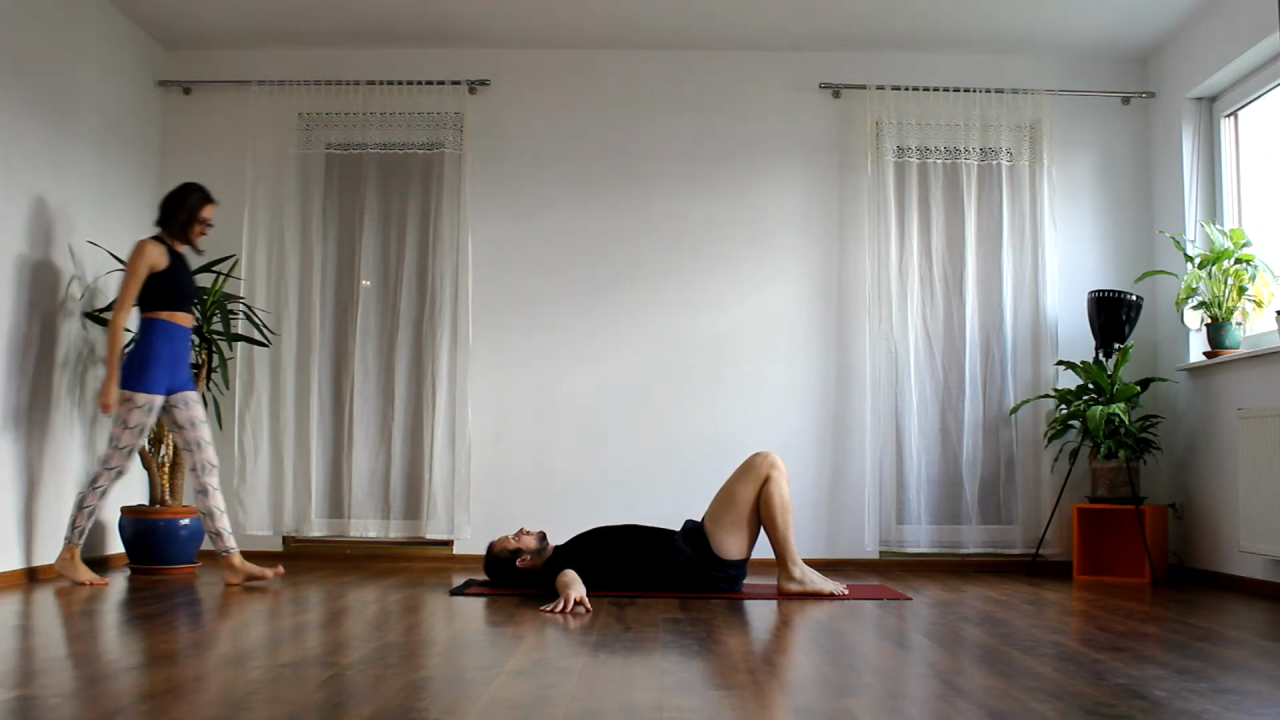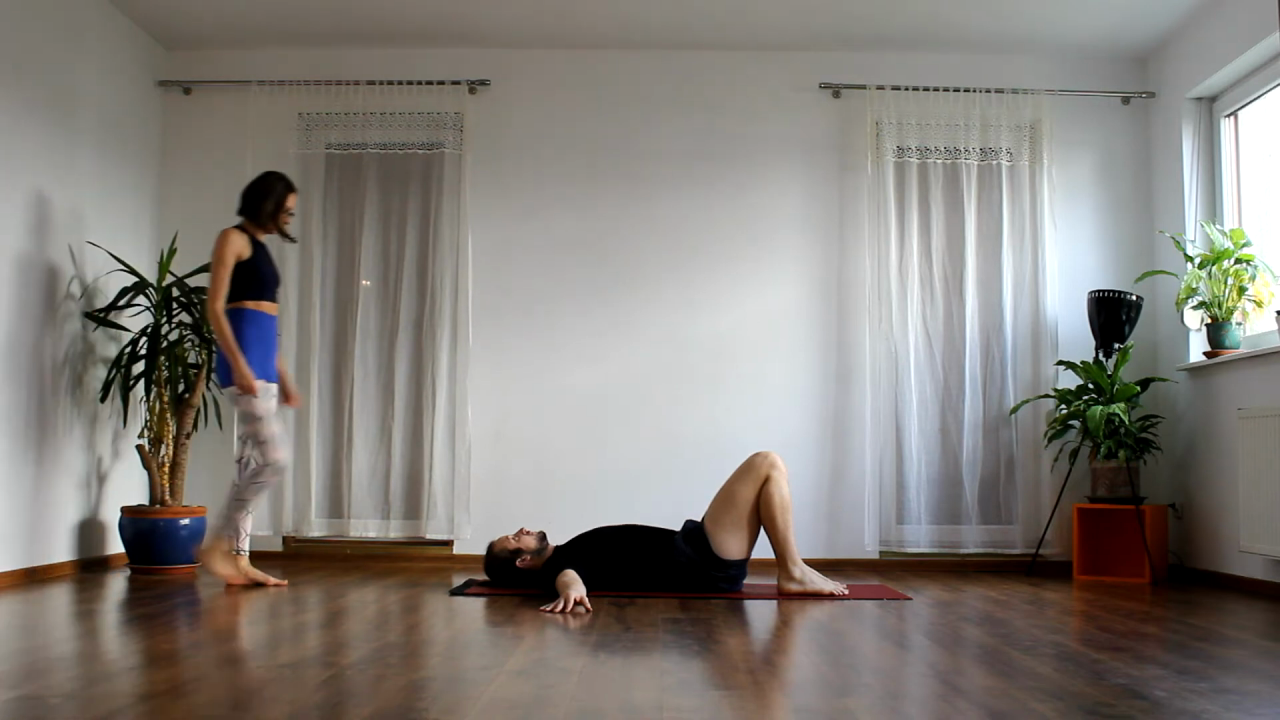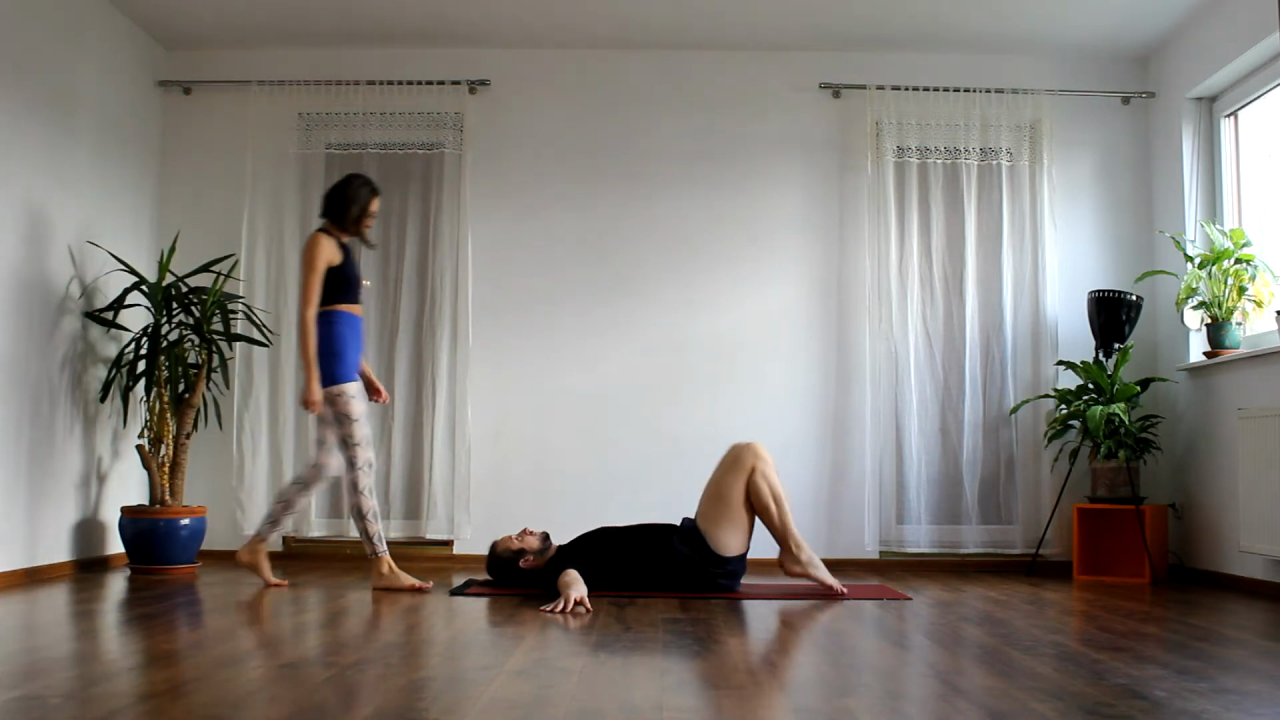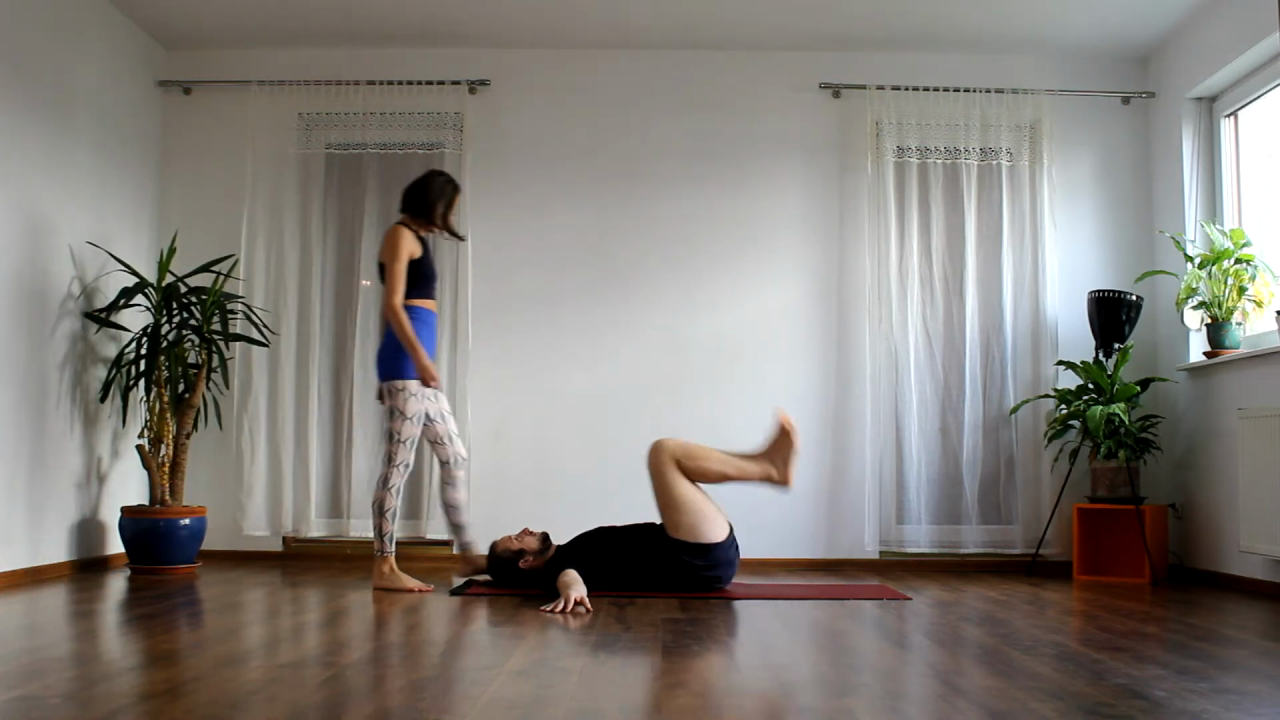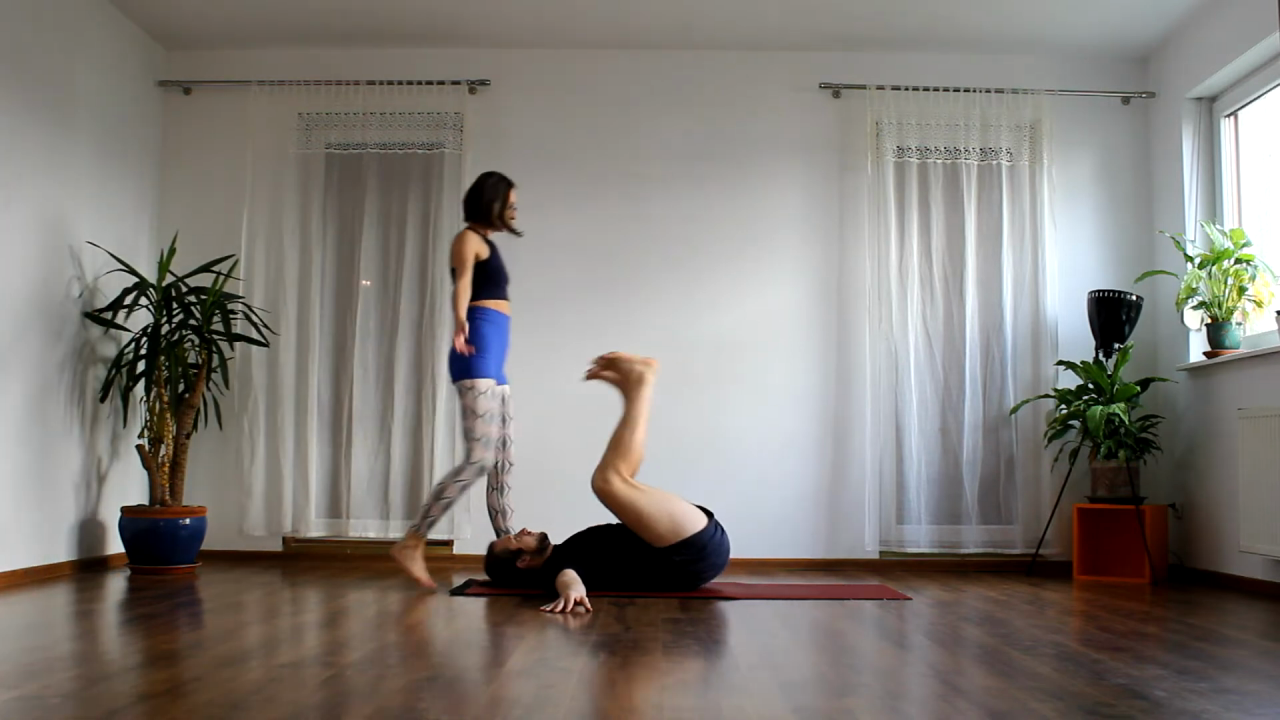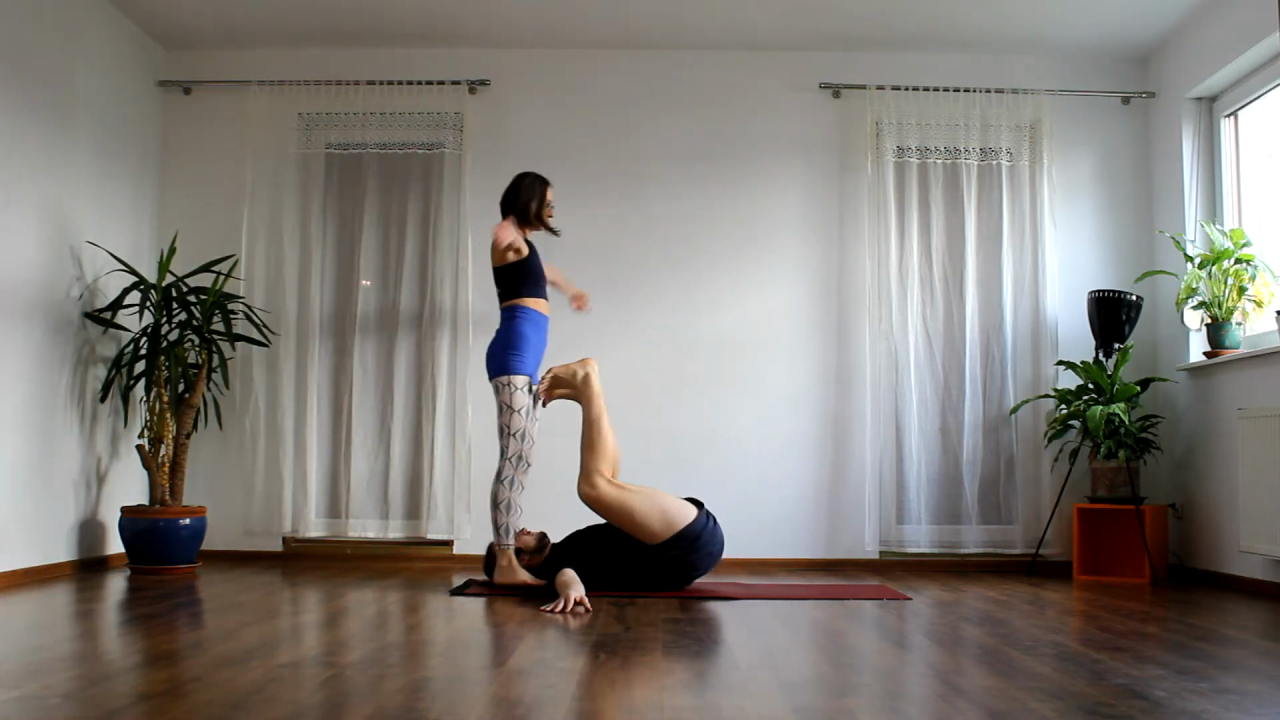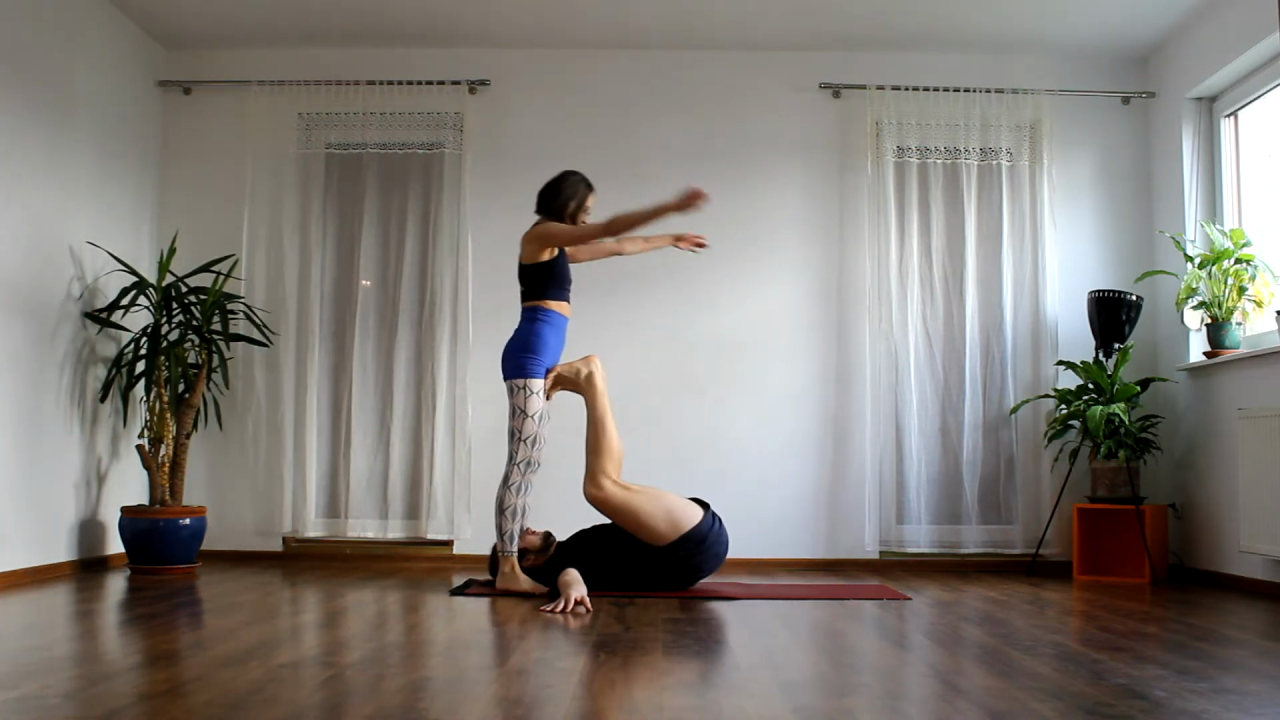
dt=0.4s
person 1, frame 1
left shoulder: (181, 261)
right shoulder: (150, 250)
right elbow: (119, 316)
right wrist: (111, 379)
left hip: (180, 373)
right hip: (150, 367)
left knee: (206, 466)
right knee: (114, 465)
left ankle: (231, 561)
right ankle: (69, 555)
person 1, frame 2
left shoulder: (261, 246)
right shoulder: (232, 239)
right elbow: (215, 308)
left wrist: (281, 375)
right wrist: (240, 366)
left hip: (263, 363)
right hip: (243, 360)
left knee: (250, 462)
right knee: (274, 459)
left ankle: (237, 560)
right ankle: (217, 544)
person 1, frame 3
left shoulder: (341, 247)
right shoulder: (320, 243)
right elbow: (307, 316)
left wrist: (366, 374)
right wrist: (311, 376)
left hip: (344, 364)
right hip: (334, 362)
left knee: (325, 467)
right knee: (360, 465)
left ankle: (256, 547)
right ankle: (383, 567)
person 1, frame 4
left shoulder: (416, 239)
right shoulder: (400, 235)
right elbow: (392, 304)
right wrist: (421, 357)
left hip: (415, 360)
right hip: (407, 356)
left knee: (455, 457)
right knee: (399, 462)
left ankle: (468, 554)
right ankle: (384, 566)
person 1, frame 5
left shoulder: (486, 244)
right shoulder: (468, 239)
right elbow: (461, 292)
right wrist: (460, 325)
left hip: (492, 362)
right hip: (477, 360)
left knee: (502, 464)
right knee: (478, 461)
right ankle: (411, 545)
person 1, frame 6
left shoulder: (528, 247)
right shoulder: (516, 240)
left elbow: (543, 273)
right elbow: (505, 237)
left wrist: (572, 290)
right wrist: (505, 236)
left hip: (525, 359)
right hip: (514, 354)
left knee: (519, 460)
right knee: (515, 458)
left ankle: (510, 558)
right ankle: (506, 562)
person 1, frame 7
left shoulder: (557, 246)
right shoulder: (542, 233)
left elbow: (616, 246)
right elbow: (608, 230)
left wrist: (668, 240)
right wrist: (670, 207)
left hip: (538, 359)
right hip: (531, 356)
left knee: (525, 464)
right knee: (523, 463)
left ankle: (512, 559)
right ankle: (509, 570)
person 2, frame 1
left shoulder: (560, 556)
right shoulder: (555, 567)
right elbow: (569, 577)
right wrist: (570, 589)
left hip: (694, 554)
right hip: (704, 566)
left knee: (764, 471)
right knee: (767, 464)
left ankle: (793, 570)
right ankle: (792, 573)
person 2, frame 2
left shoulder: (560, 557)
right shoulder: (555, 567)
right elbow: (568, 577)
right wrist: (570, 589)
left hip: (694, 554)
right hip: (705, 565)
left knee: (763, 472)
right knee: (767, 464)
left ankle: (792, 570)
right ankle: (792, 573)
person 2, frame 3
left shoulder: (562, 556)
right shoulder: (558, 567)
right elbow: (570, 577)
right wrist: (571, 588)
left hip: (694, 555)
right hip: (704, 563)
right knee: (750, 455)
left ankle: (794, 553)
right ankle: (795, 553)
person 2, frame 4
left shoulder: (564, 555)
right shoulder: (559, 563)
right elbow: (568, 574)
right wrist: (571, 587)
left hip: (699, 562)
right hip: (700, 562)
right knee: (664, 451)
right ankle: (768, 466)
person 2, frame 5
left shoulder: (561, 556)
right shoulder: (555, 567)
right elbow: (568, 577)
right wrist: (570, 590)
right knee: (608, 478)
left ankle: (636, 387)
right ankle: (640, 385)
person 2, frame 6
left shoulder: (559, 555)
right shoulder: (555, 565)
right elbow: (566, 577)
right wrist: (569, 590)
right knee: (593, 484)
right ankle: (587, 384)
person 2, frame 7
left shoulder: (565, 553)
right shoulder: (557, 565)
right elbow: (569, 576)
right wrist: (571, 588)
right knee: (600, 485)
right ankle: (590, 382)
